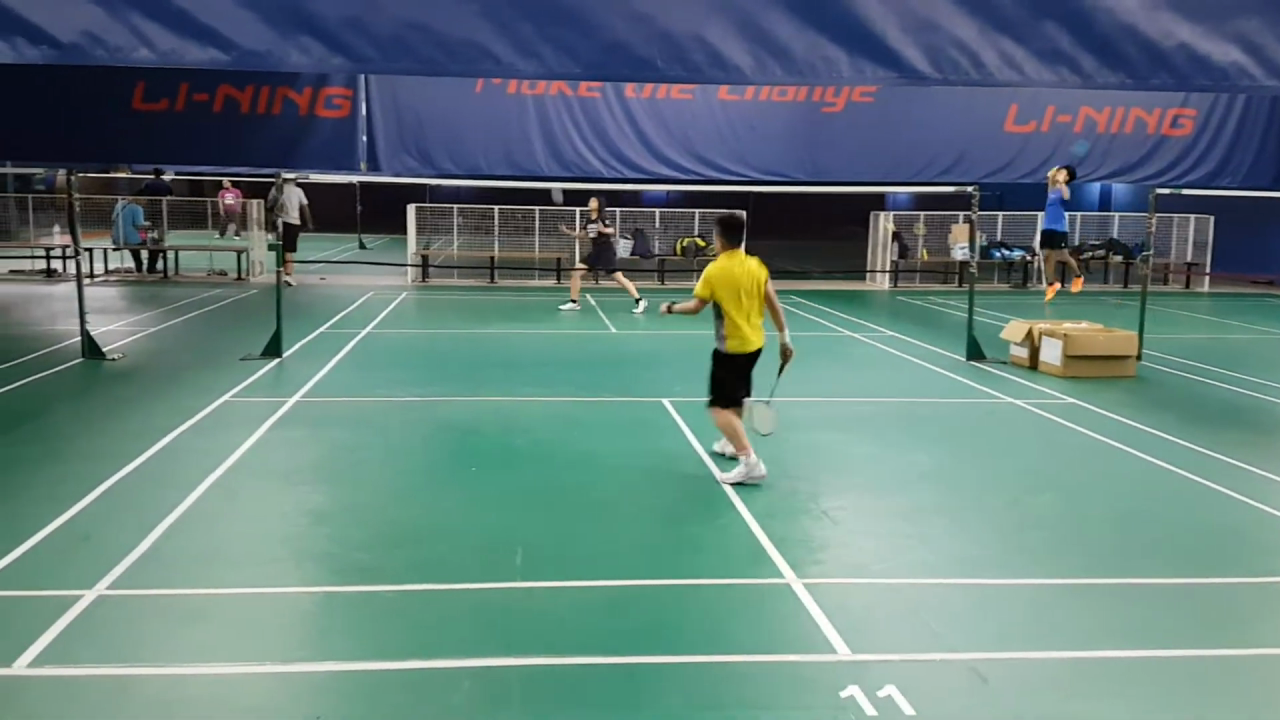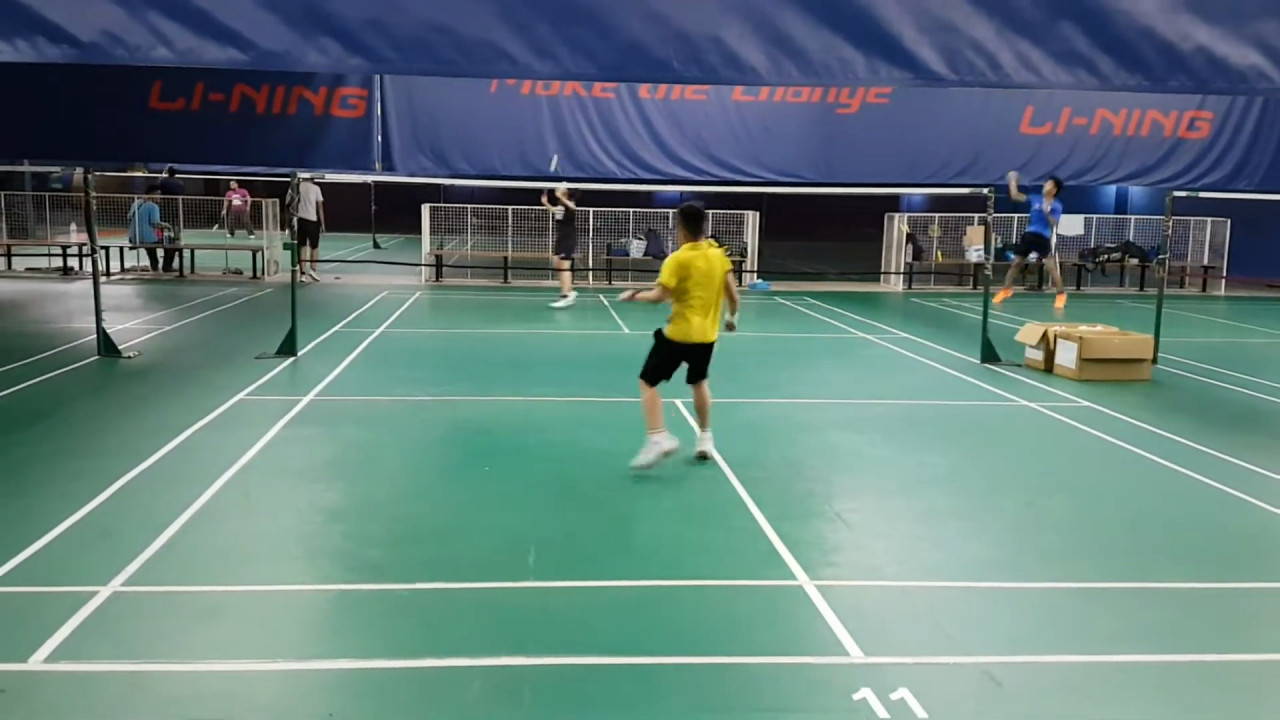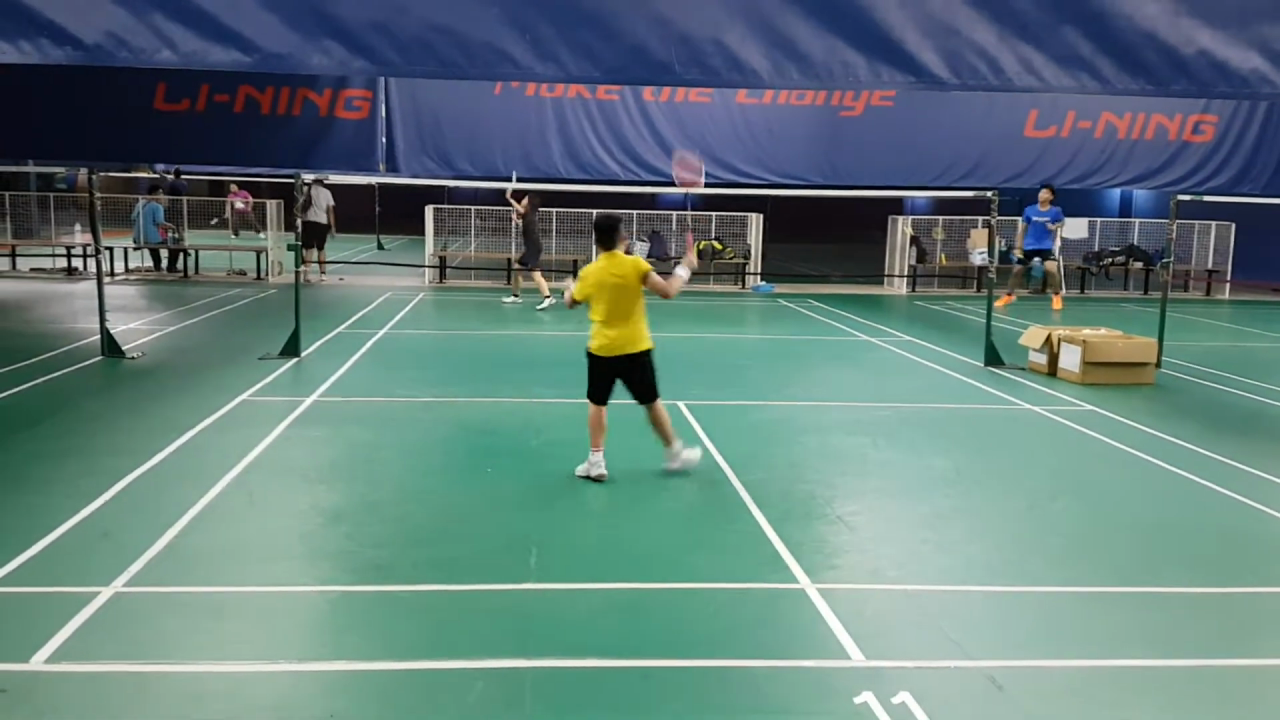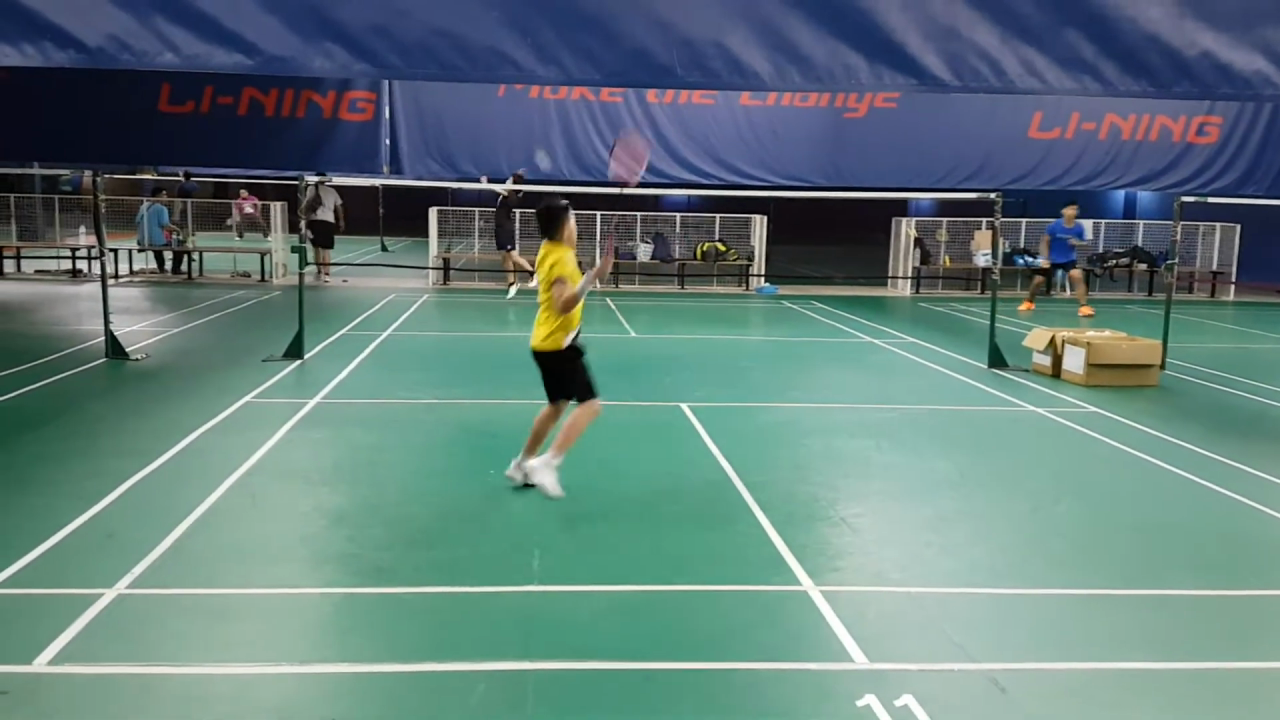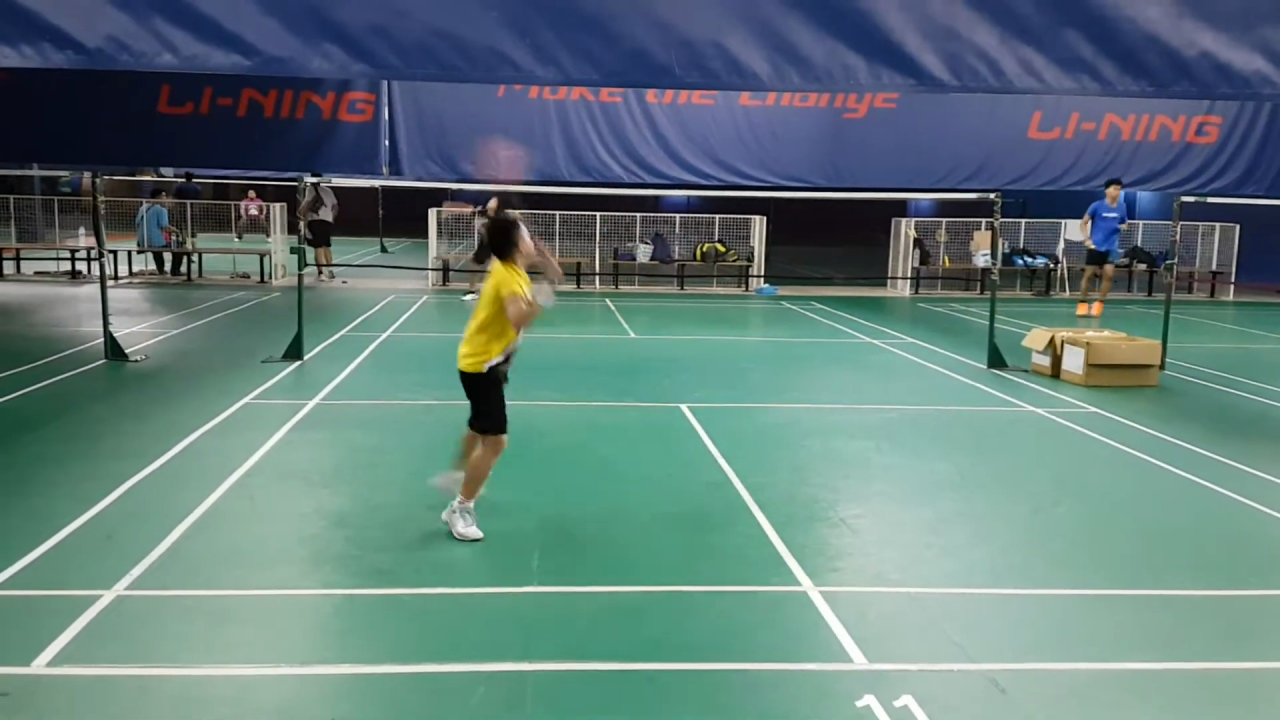
dt=0.3s
person 1, frame 1
left shoulder: (714, 270)
right shoulder: (757, 267)
left elbow: (695, 306)
right elbow: (774, 306)
left wrist: (670, 308)
right wrist: (785, 340)
left hip: (731, 348)
right hip: (753, 345)
left knee: (721, 408)
right knee: (735, 398)
left ankle: (750, 463)
right ankle: (731, 444)
person 1, frame 2
left shoulder: (677, 260)
right shoulder: (719, 256)
left elbow: (658, 296)
right elbow: (733, 296)
left wrist: (632, 295)
right wrist: (732, 318)
left hip: (678, 335)
right hip: (706, 336)
left knee: (648, 383)
right knee: (699, 382)
left ankle: (658, 440)
right ankle: (705, 439)
person 1, frame 3
left shoulder: (588, 273)
right shoulder: (634, 266)
left elbow: (572, 301)
right elbow: (668, 291)
left wrist: (568, 289)
right wrist: (686, 268)
left hip: (600, 349)
right hip: (634, 348)
left knee: (596, 403)
right knee: (652, 402)
left ankle: (596, 461)
right ankle: (675, 453)
person 1, frame 4
left shoulder: (547, 252)
right shoulder: (561, 261)
right elbow: (562, 305)
left wrist: (561, 207)
right wrist: (592, 278)
left hip: (544, 345)
right hip: (558, 345)
left knee: (557, 406)
right knee: (589, 405)
left ankle: (523, 464)
right ankle: (546, 464)
person 1, frame 5
left shoulder: (501, 268)
right shoulder: (509, 281)
right elbow: (522, 320)
left hip: (479, 362)
right hip: (482, 368)
left knee: (482, 425)
right knee: (495, 440)
left ankle: (459, 474)
right ankle: (460, 510)
